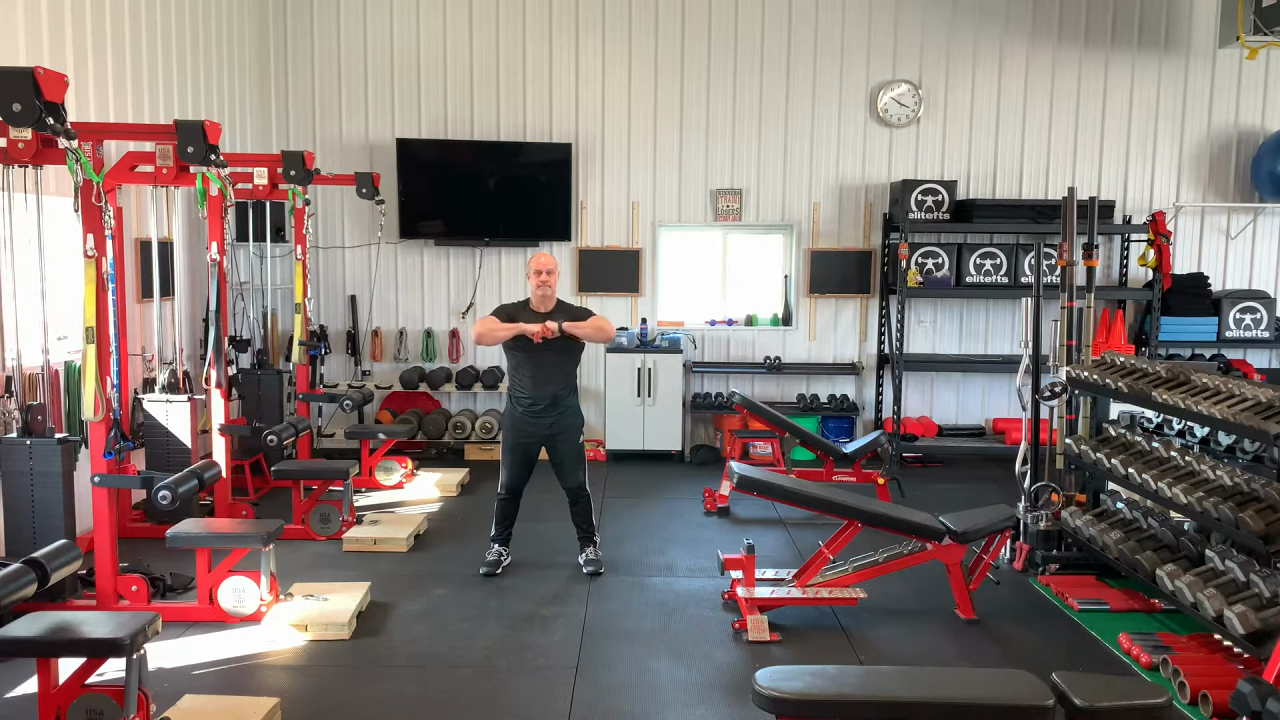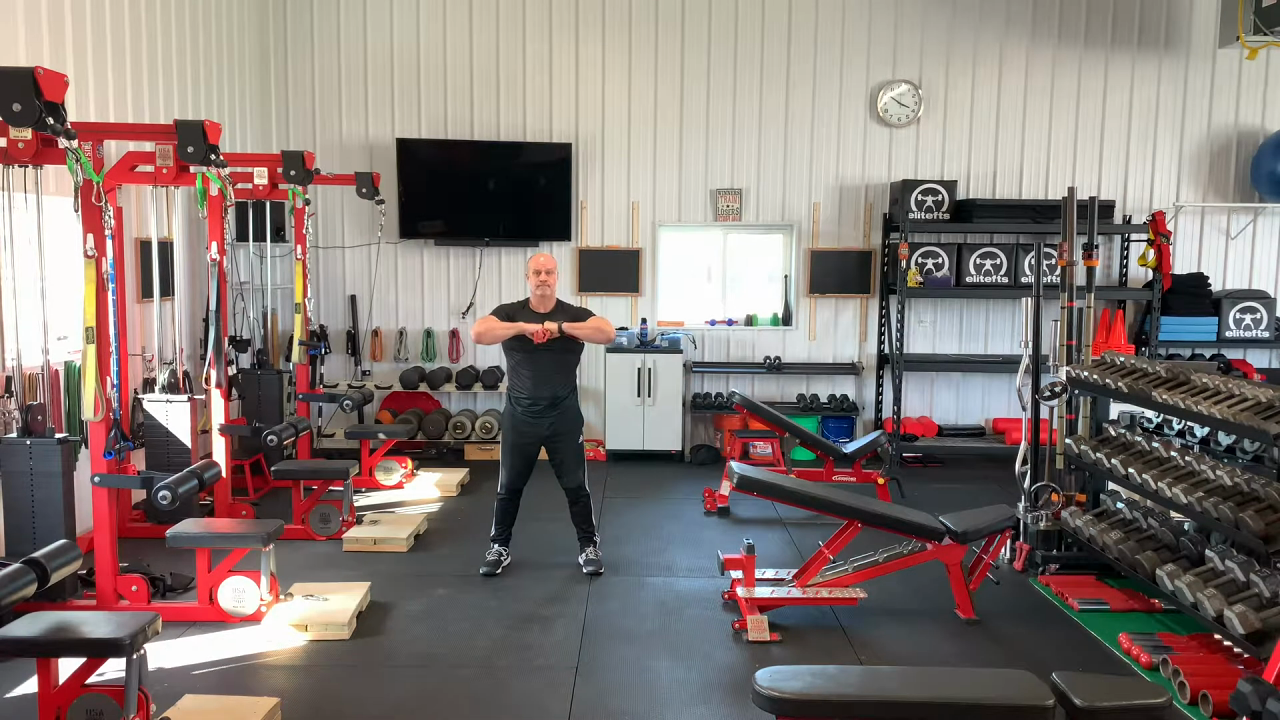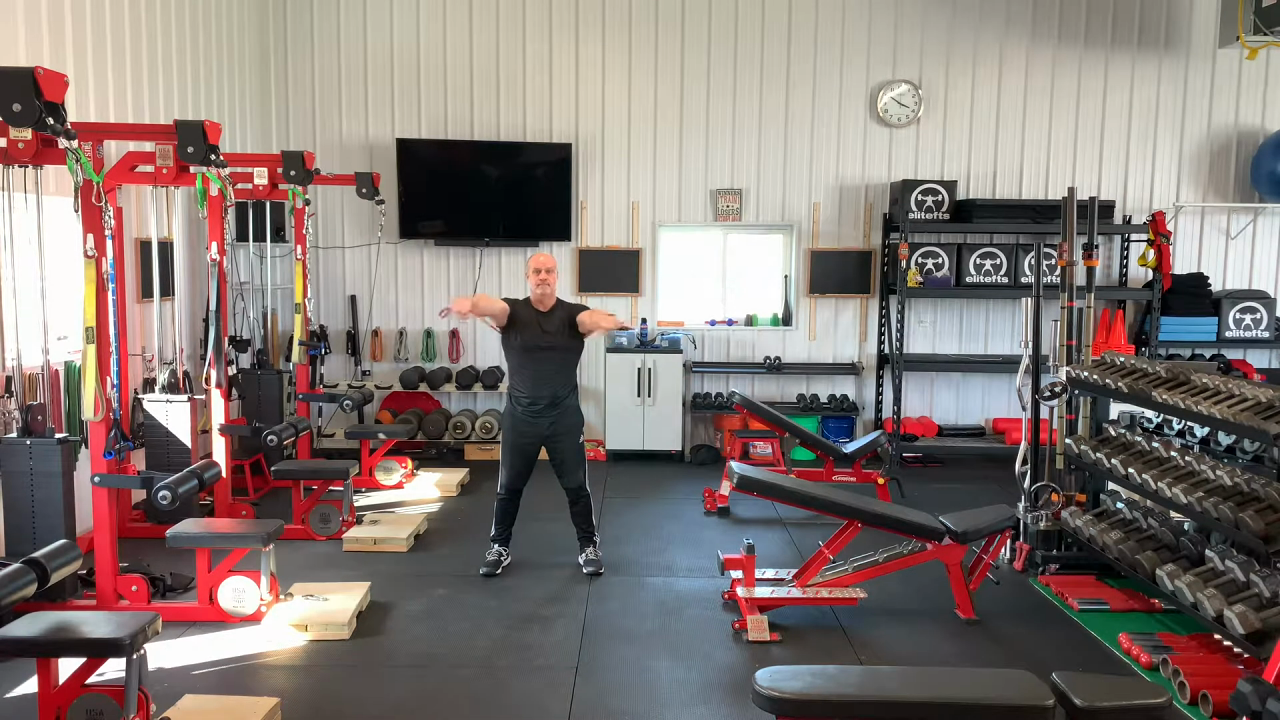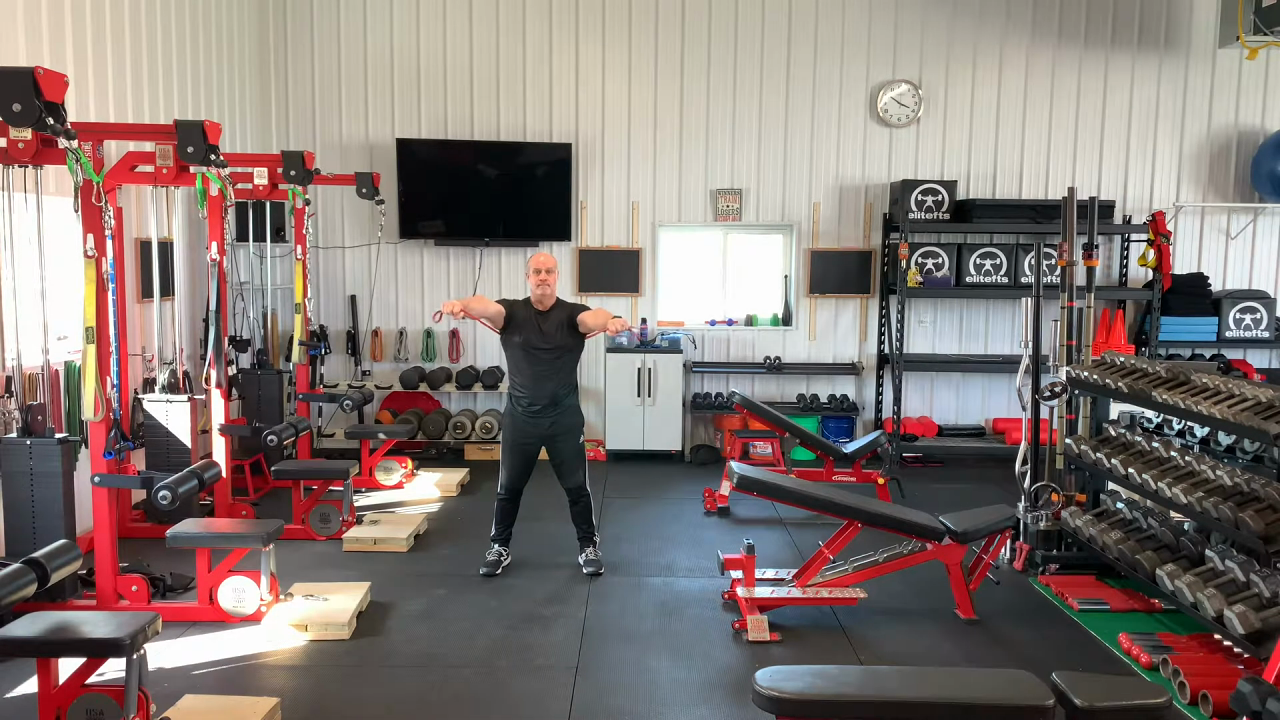
dt=0.3s
person 1, frame 1
left shoulder: (575, 315)
right shoulder: (510, 313)
left elbow: (607, 332)
right elbow: (478, 334)
left wrist: (561, 327)
right wrist: (523, 327)
left hip: (564, 418)
right hip: (520, 418)
left knee: (576, 487)
right knee: (509, 487)
left ankle: (589, 547)
right ankle: (499, 548)
person 1, frame 2
left shoulder: (574, 315)
right shoulder: (511, 313)
left elbow: (607, 333)
right elbow: (478, 334)
left wrist: (560, 328)
right wrist: (524, 328)
left hip: (564, 418)
right hip: (520, 418)
left knee: (576, 487)
right knee: (509, 487)
left ankle: (589, 547)
right ankle: (499, 547)
person 1, frame 3
left shoulder: (573, 312)
right shoulder: (512, 310)
left elbow: (593, 318)
right elbow: (488, 306)
left wrist: (607, 319)
right wrist: (468, 303)
left hip: (564, 417)
right hip: (520, 417)
left knee: (576, 486)
right knee: (509, 487)
left ankle: (589, 547)
right ankle: (499, 547)
person 1, frame 4
left shoulder: (572, 313)
right shoulder: (512, 312)
left elbow: (593, 318)
right elbow: (486, 306)
left wrist: (611, 320)
right wrist: (461, 305)
left hip: (564, 418)
right hip: (520, 418)
left knee: (577, 487)
right knee: (509, 487)
left ankle: (589, 547)
right ankle: (499, 548)
